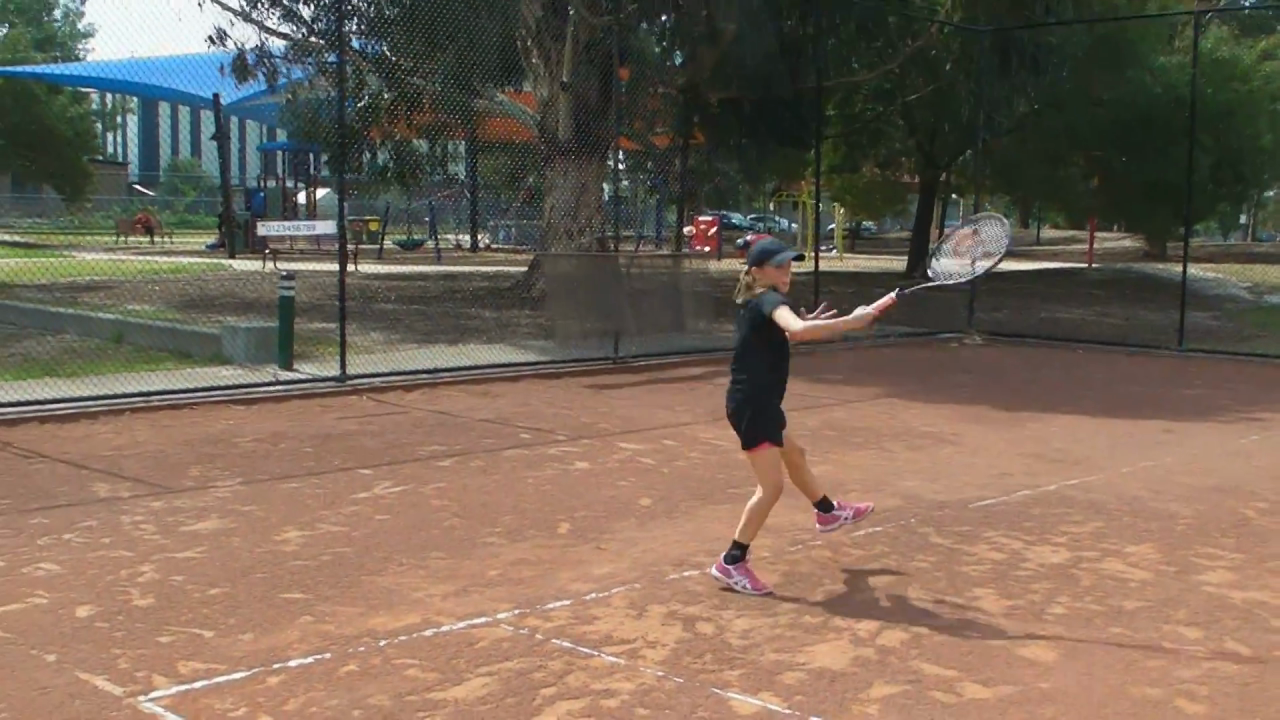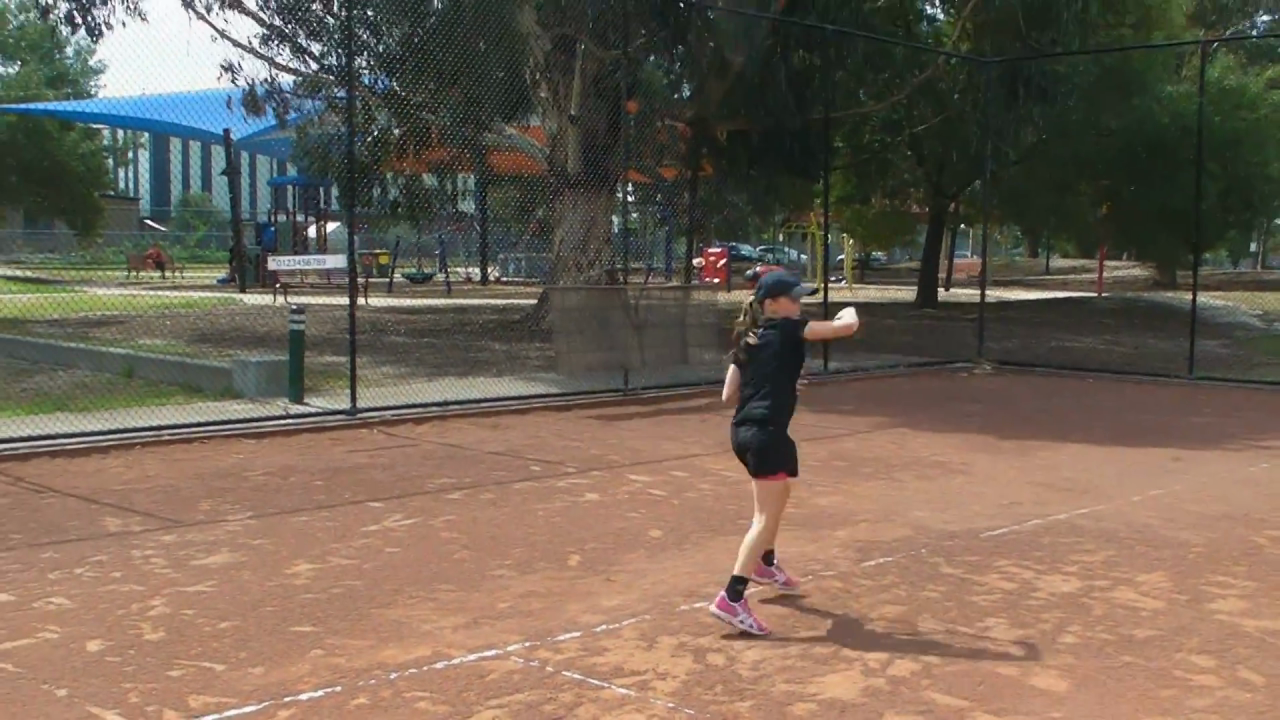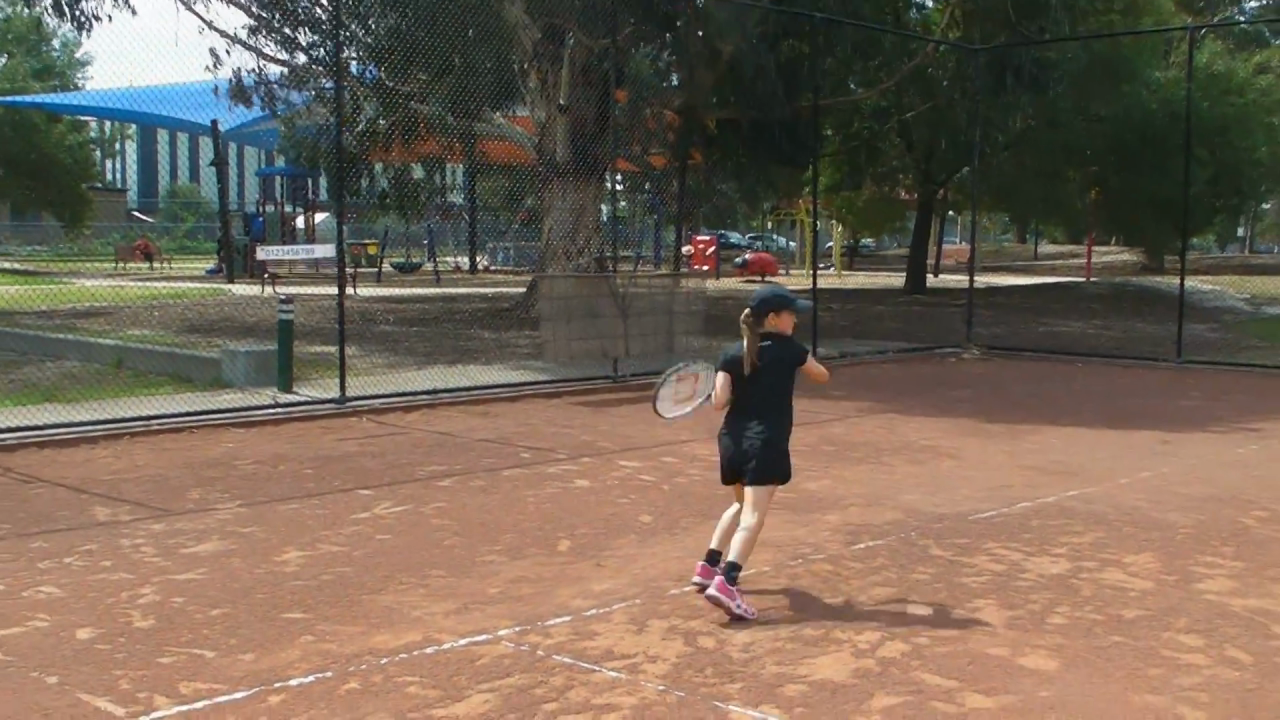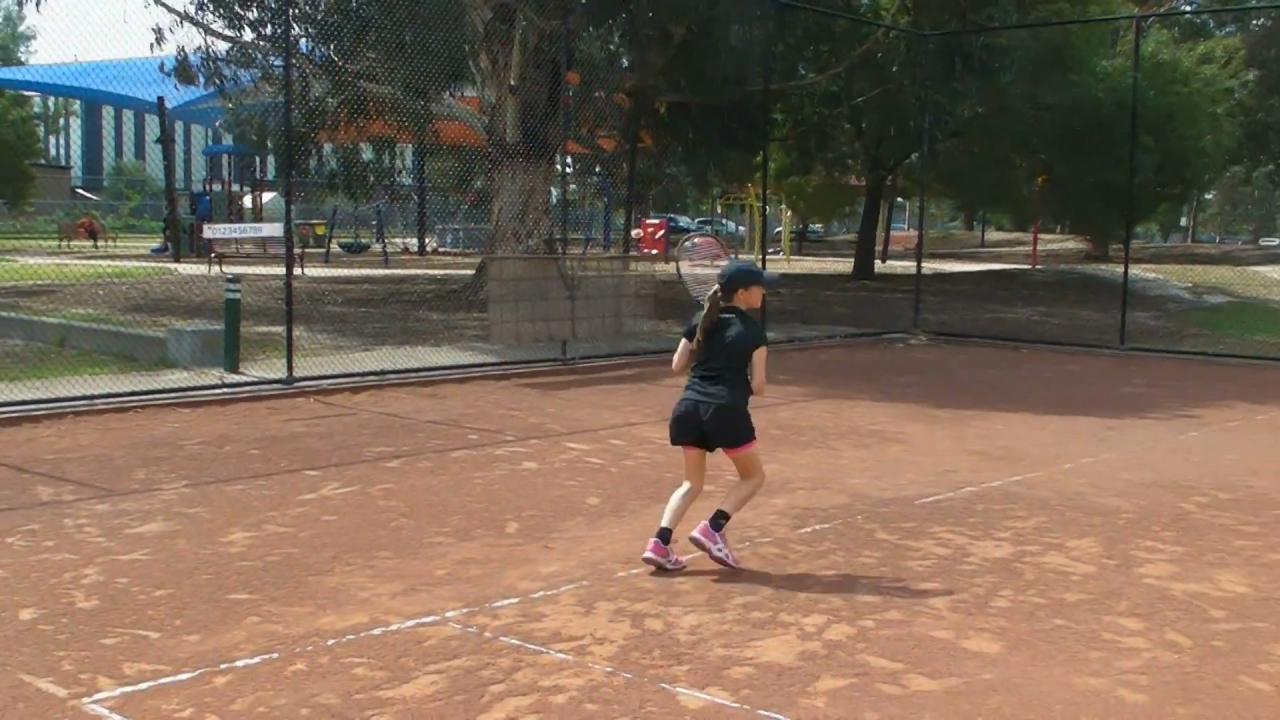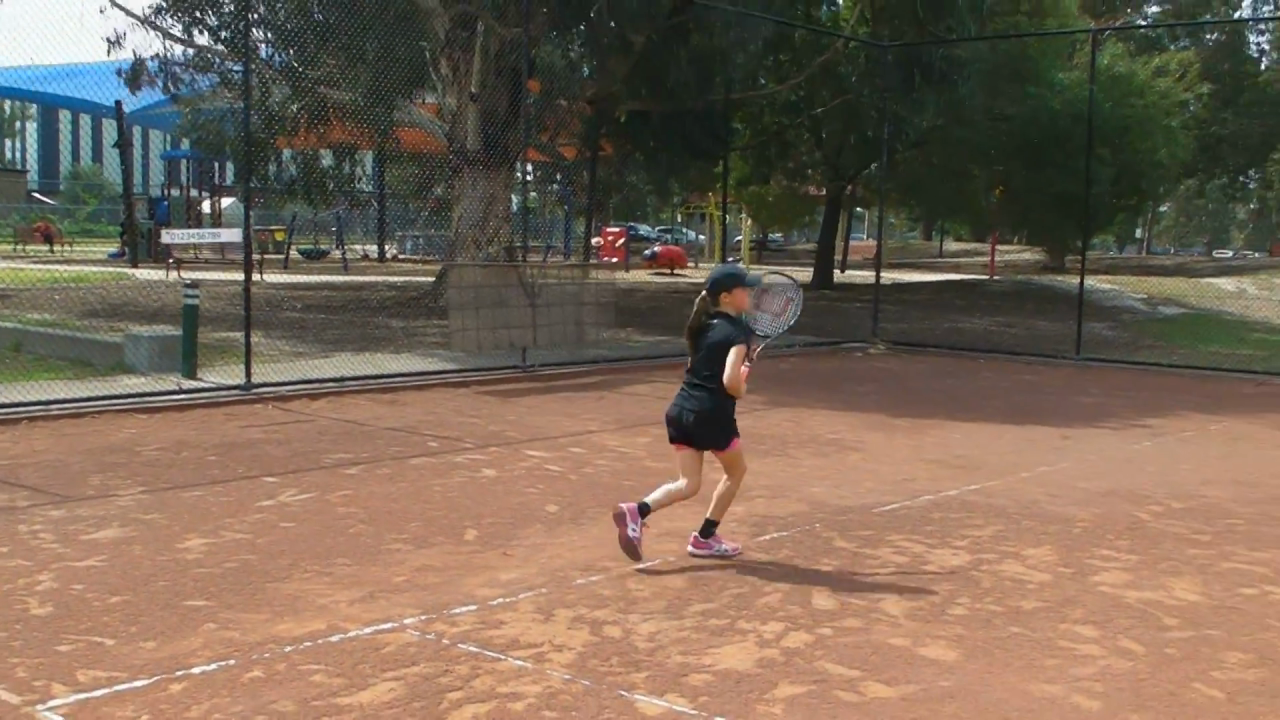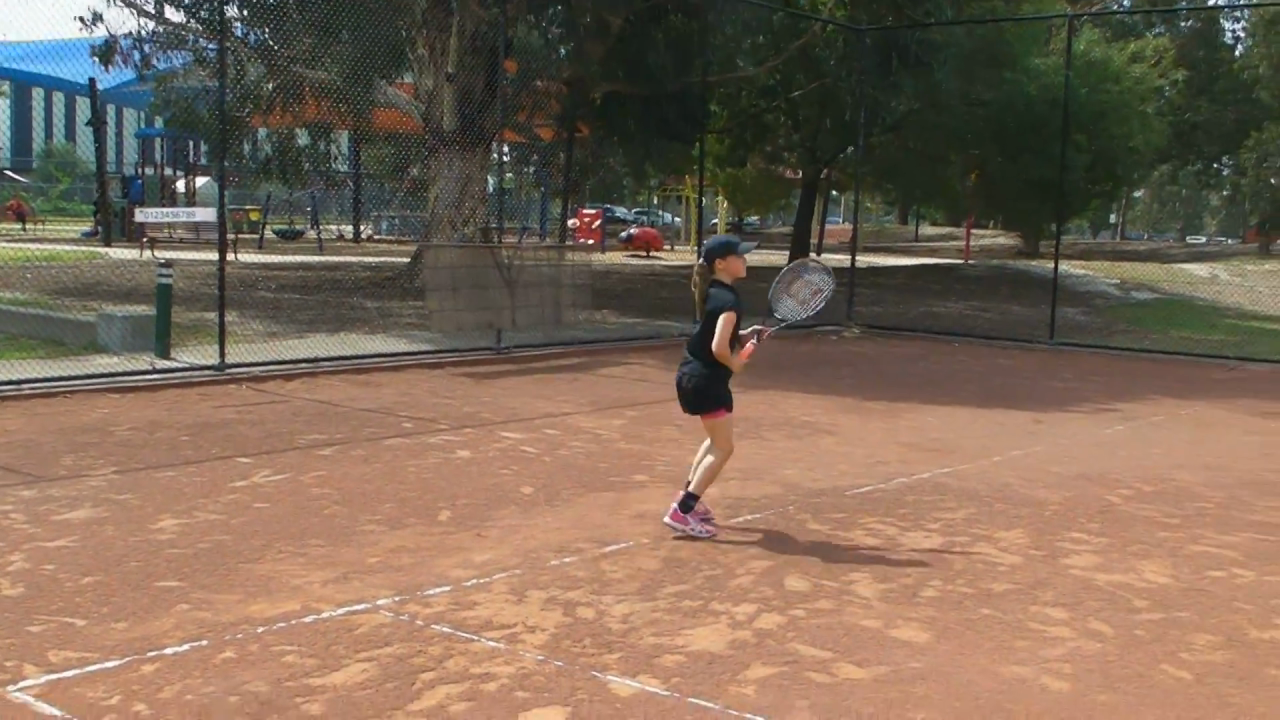
dt=0.2s
person 1, frame 1
left shoulder: (760, 304)
right shoulder: (769, 301)
right elbow: (799, 330)
left wrist: (812, 324)
right wrist: (853, 320)
left hip: (757, 401)
right hip: (752, 405)
left knee: (794, 454)
right knee: (771, 488)
left ankle: (829, 512)
right ankle: (731, 562)
person 1, frame 2
left shoulder: (745, 341)
right shoulder: (790, 330)
left elbow: (729, 395)
right elbow: (848, 326)
right wrist: (849, 311)
left hip: (744, 433)
right hip: (767, 435)
left knee: (774, 498)
right knee: (766, 518)
left ankle: (766, 565)
right ankle: (732, 600)
person 1, frame 3
left shoulder: (732, 354)
right shoulder: (791, 350)
left elbow: (718, 401)
right elbow: (822, 376)
left hip: (733, 441)
right hip: (767, 444)
left knee: (741, 506)
right knee: (753, 521)
left ankle: (708, 566)
right ankle: (725, 582)
person 1, frame 4
left shoulder: (701, 321)
right shoulder: (752, 331)
left elbow: (678, 366)
right elbow: (758, 387)
left hip: (690, 406)
right hip: (727, 410)
left knee: (691, 483)
right knee: (752, 480)
left ankle: (659, 545)
right ankle: (711, 529)
person 1, frame 5
left shoulder: (703, 325)
right shoulder: (737, 332)
right elbow: (731, 381)
right wrist: (741, 391)
left hip: (681, 409)
right hip: (711, 414)
left knee: (687, 486)
right knee: (736, 472)
left ankle: (635, 513)
right ankle: (704, 538)
person 1, frame 6
left shoulder: (712, 293)
right shoulder: (728, 300)
right elbow: (718, 348)
left wrist: (745, 335)
right wrist: (734, 363)
left hip: (692, 376)
right hip: (706, 380)
left knee: (717, 440)
right knee: (723, 449)
left ankle: (691, 499)
right ankle: (682, 512)
